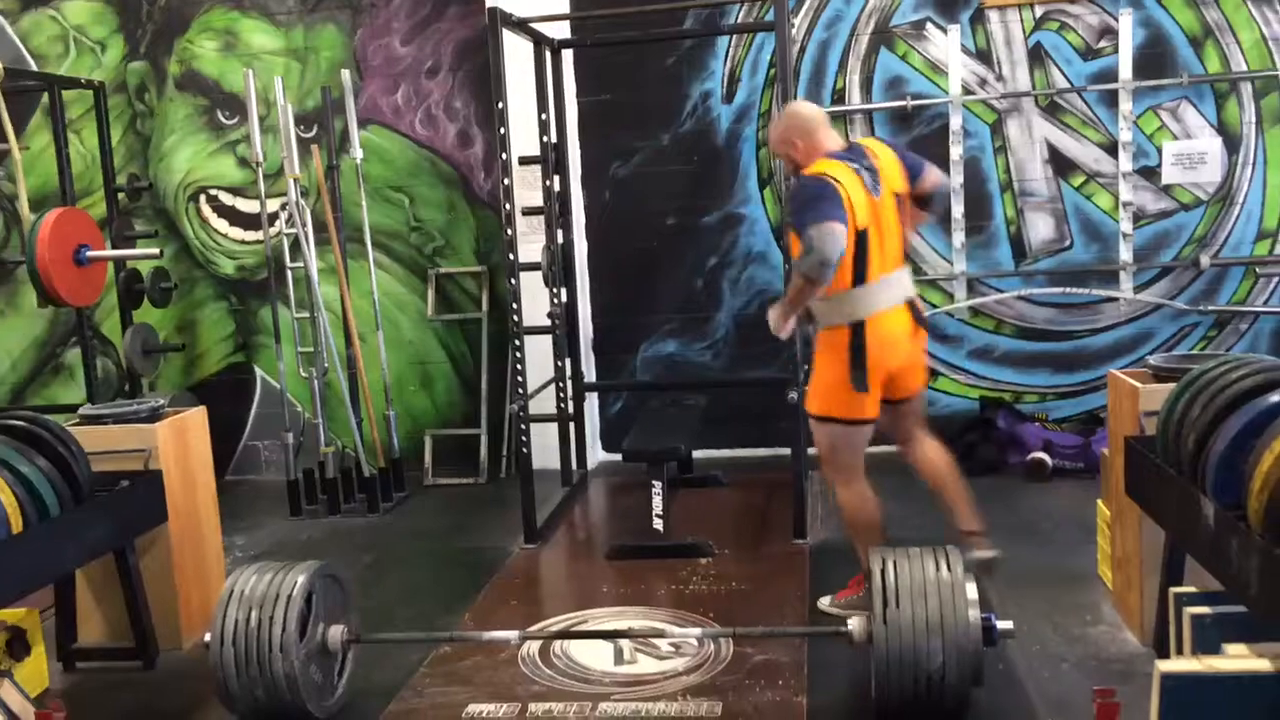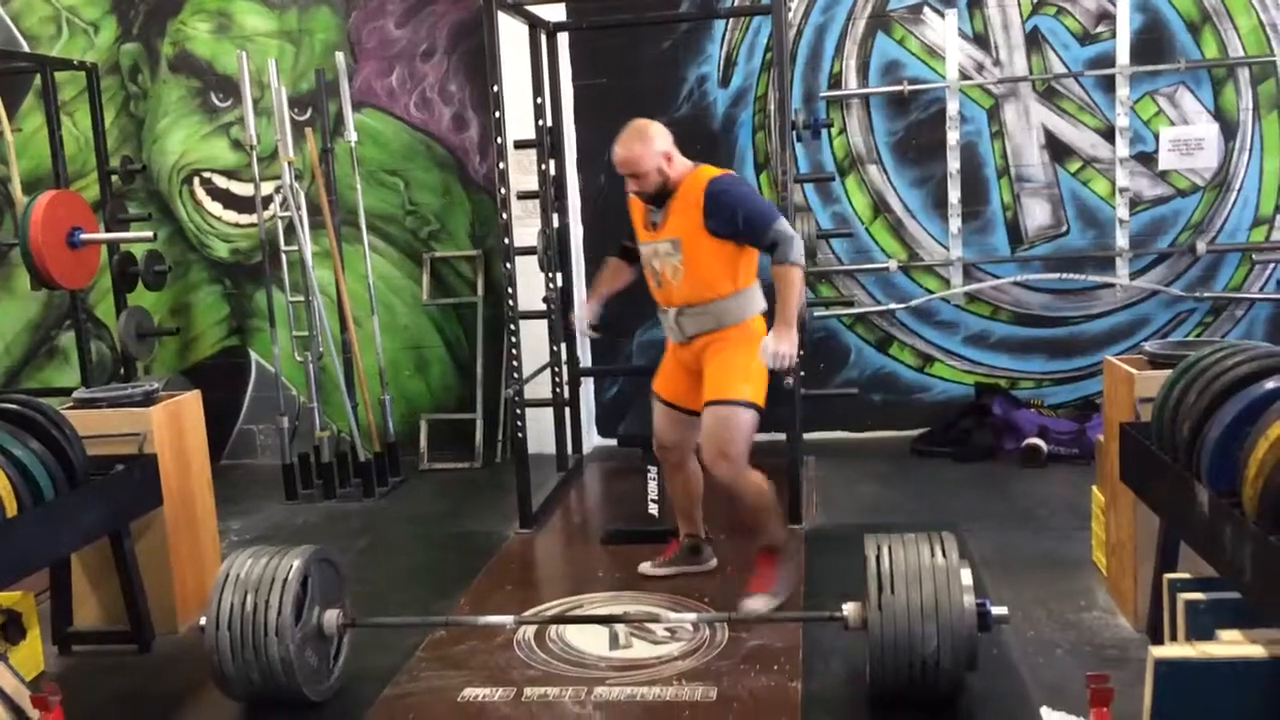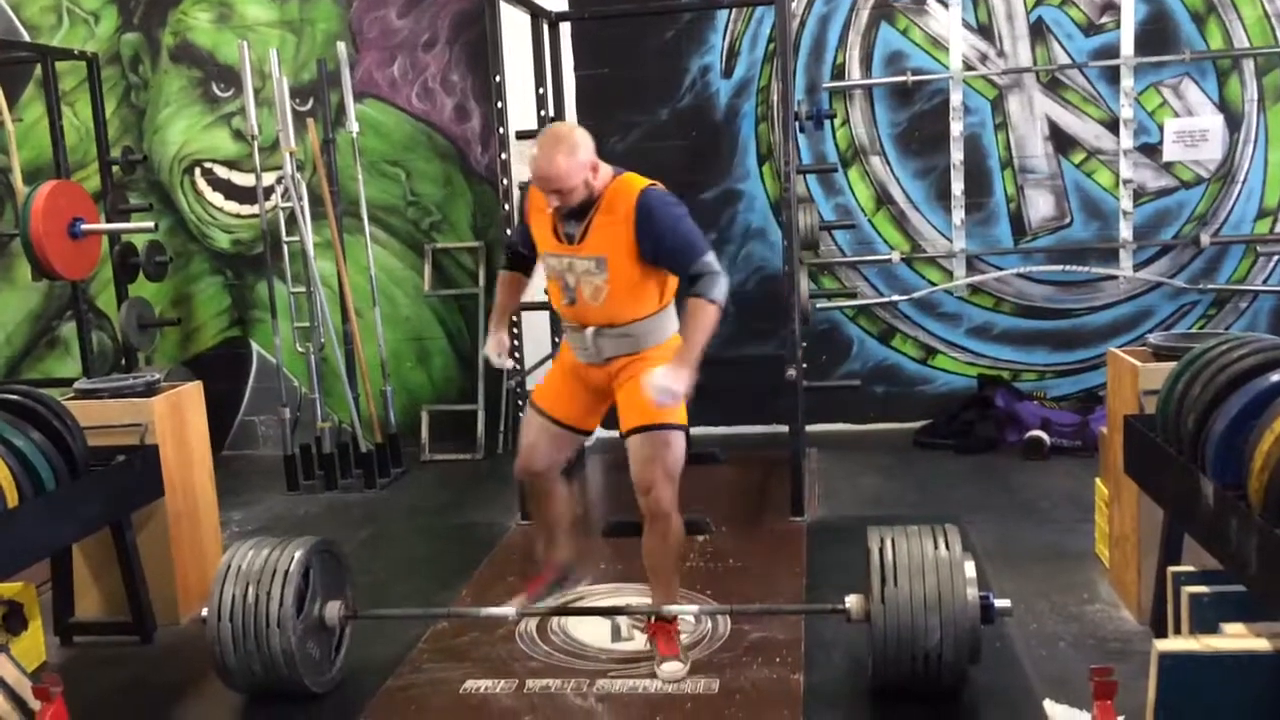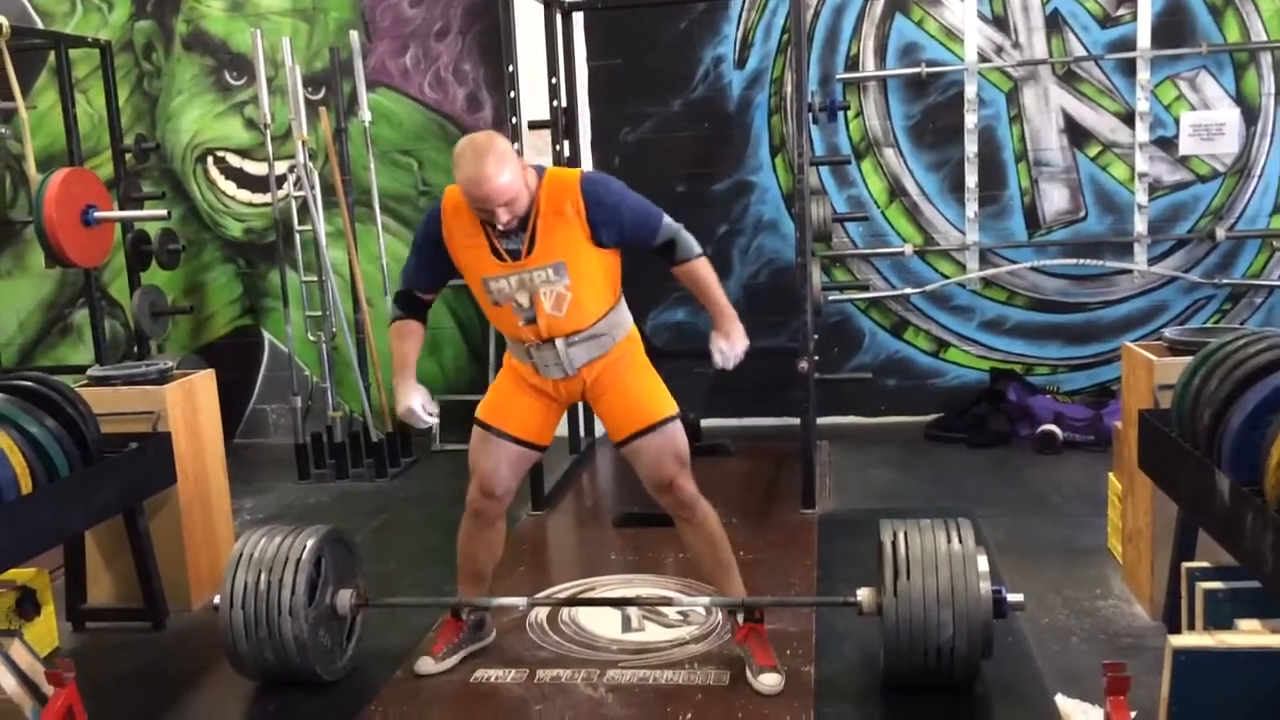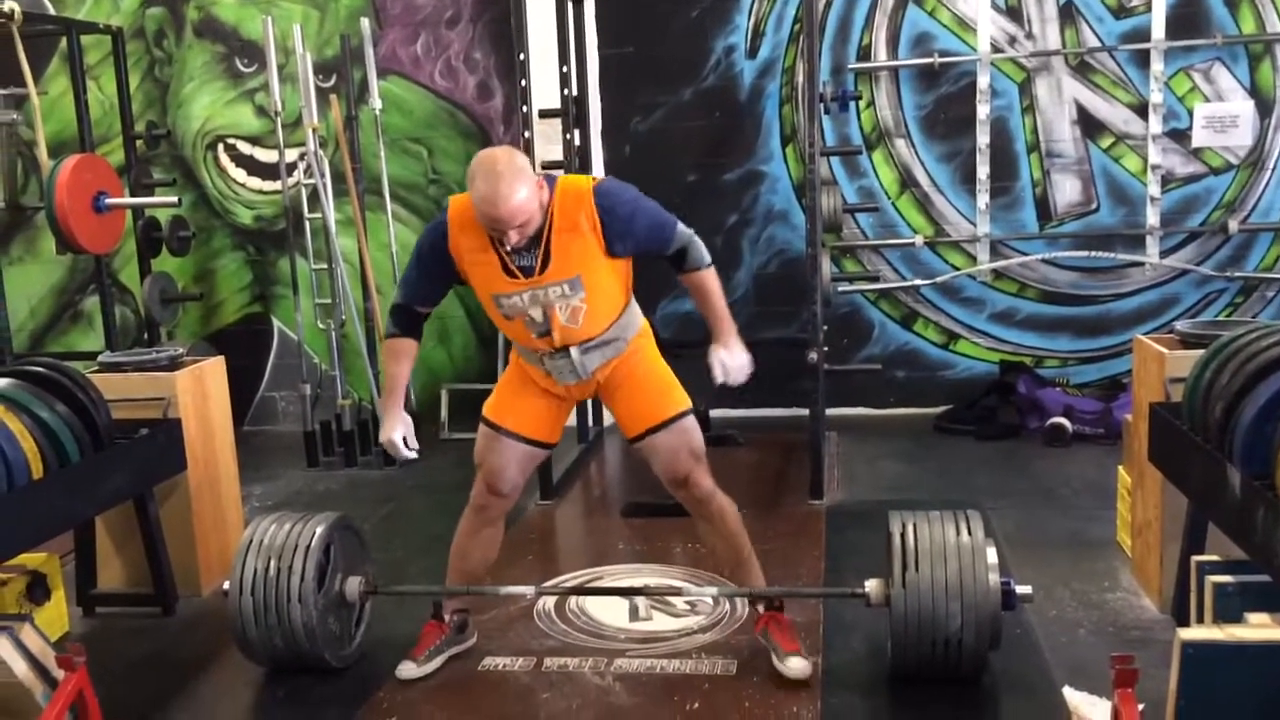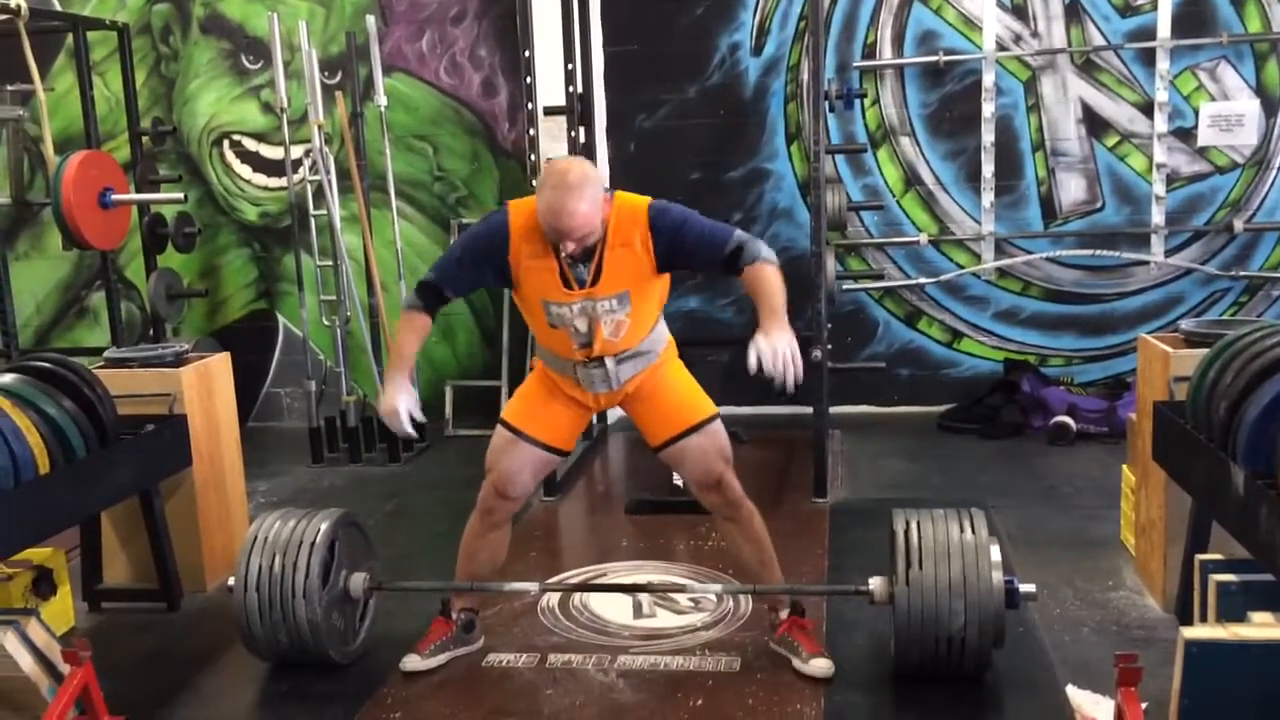
dt=0.5s
person 1, frame 1
left shoulder: (814, 186)
right shoulder: (886, 155)
left elbow: (824, 255)
right elbow: (938, 187)
left wrist: (786, 309)
left hip: (852, 337)
right hip: (901, 319)
left knee: (841, 470)
right knee: (914, 437)
right ankle: (974, 540)
person 1, frame 2
left shoulder: (718, 192)
right shoulder: (639, 198)
left elbow: (786, 244)
right elbow: (628, 253)
left wrist: (786, 327)
right wrist: (593, 300)
left hip: (733, 338)
right hip: (682, 342)
left knee: (724, 463)
right knee: (671, 452)
left ankle: (775, 550)
right ankle: (693, 545)
person 1, frame 3
left shoulder: (645, 207)
right shoulder: (539, 202)
left elbow: (709, 279)
right elbow: (517, 258)
left wrist: (684, 366)
right wrist: (498, 325)
left hip: (650, 356)
right hip: (579, 354)
left knee: (655, 495)
right knee: (532, 467)
left ankle: (662, 623)
right ankle: (558, 567)
person 1, frame 4
left shoulder: (585, 195)
right shoulder: (446, 221)
left elbow: (674, 242)
right elbow: (411, 302)
left wrist: (726, 322)
right wrist: (404, 380)
left hip: (609, 355)
right hip: (528, 368)
left knee: (677, 489)
right knee: (484, 497)
left ankle: (748, 624)
right ankle: (468, 620)
person 1, frame 5
left shoulder: (599, 203)
right shoulder: (451, 230)
left elbow: (685, 249)
right elbow: (406, 315)
left wrist: (725, 337)
right wrist: (392, 407)
left hip: (621, 352)
right hip: (536, 366)
left knee: (694, 484)
right knee: (490, 493)
left ankle: (769, 615)
right ankle: (451, 623)
person 1, frame 6
left shoulder: (650, 223)
right shoulder: (506, 231)
left elbow: (748, 251)
right elbow: (431, 291)
left wrist: (774, 321)
right wrist: (398, 376)
left hip: (647, 367)
right hip: (559, 376)
left knee: (722, 489)
right knee: (498, 495)
left ankle: (786, 621)
right ankle: (458, 622)
